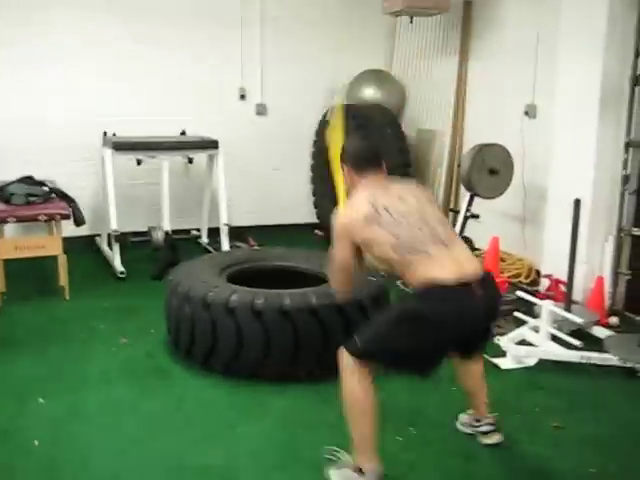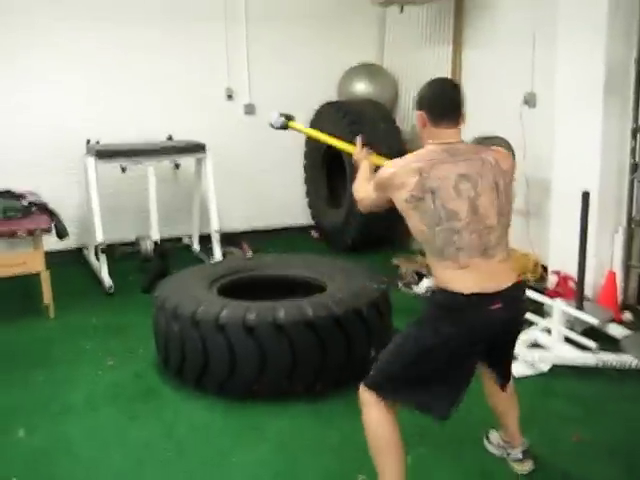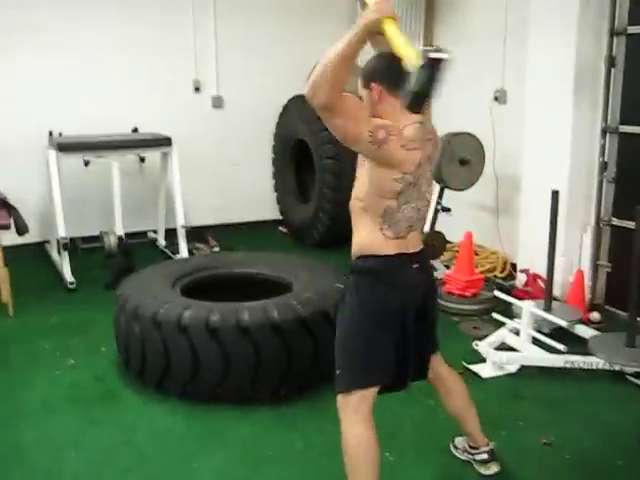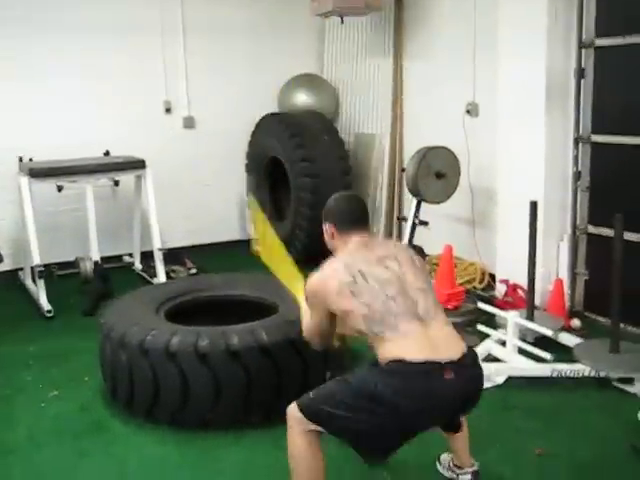
dt=0.5s
person 1, frame 1
left shoulder: (347, 216)
right shoulder: (414, 189)
left elbow: (339, 282)
left hip: (443, 301)
right hip: (484, 292)
left knee: (353, 362)
right knee: (462, 344)
right ankle: (484, 421)
person 1, frame 2
left shoulder: (401, 173)
right shoulder: (500, 159)
left elbow: (365, 199)
left wrist: (362, 164)
left hip: (458, 310)
right hip: (510, 301)
left knee: (373, 395)
right knee: (489, 362)
right ankle: (515, 448)
person 1, frame 3
left shoulder: (388, 142)
right shoulder: (422, 122)
left elbow: (321, 96)
right elbow: (390, 65)
left hip: (378, 276)
right hip: (416, 270)
left knee: (354, 405)
right knee: (433, 364)
person 1, frame 4
left shoulder: (323, 280)
right shoulder: (406, 253)
left elbow: (316, 339)
left wrist: (309, 310)
left hip: (410, 384)
right hip: (467, 374)
left knee: (299, 419)
